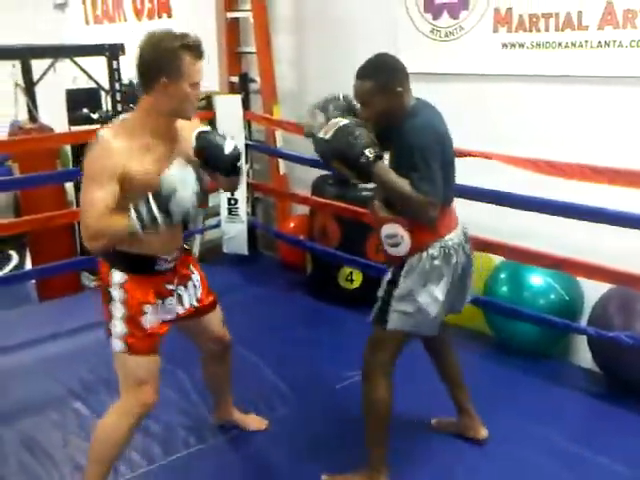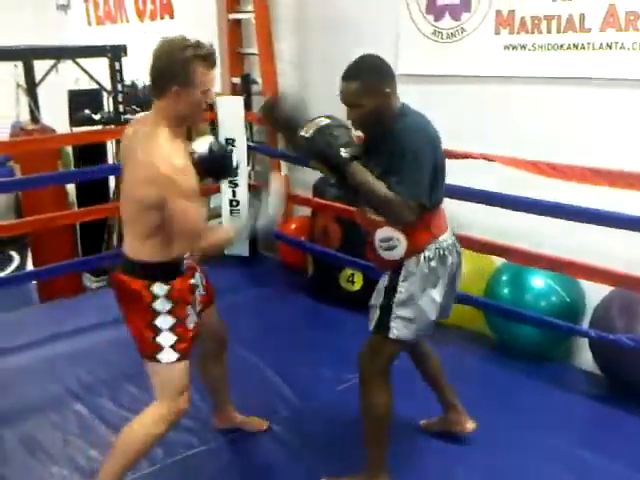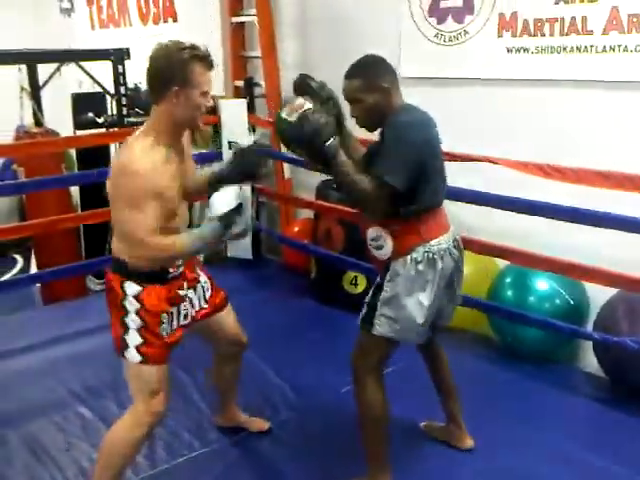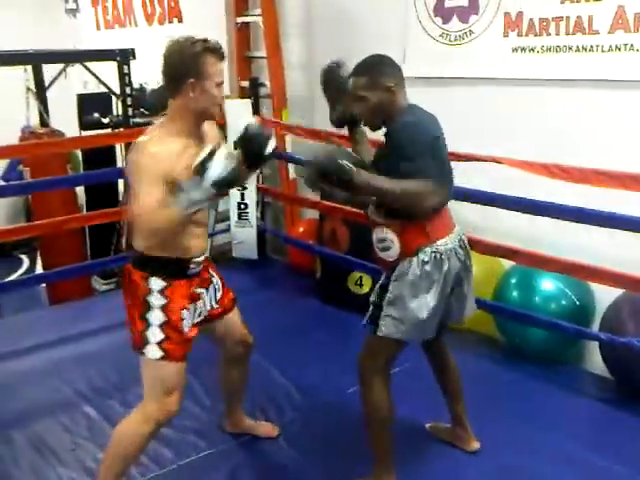
dt=0.2s
person 1, frame 1
left shoulder: (185, 129)
right shoulder: (111, 147)
left elbow: (226, 182)
right elbow: (94, 236)
left wrist: (223, 157)
right wrist: (157, 208)
left hip: (176, 265)
right hip: (131, 278)
left knee: (218, 340)
right knee: (138, 398)
left ankle: (225, 410)
person 1, frame 2
left shoulder: (144, 125)
right shoulder: (168, 163)
right elbow: (202, 243)
left wrist: (206, 162)
right wrist: (255, 221)
left hip: (171, 270)
right hip: (154, 284)
left knee: (216, 337)
right knee: (171, 404)
left ankle: (225, 413)
person 1, frame 3
left shoulder: (178, 135)
right shoulder: (137, 164)
right elbow: (145, 250)
left wrist: (227, 171)
right wrist: (209, 231)
left hip: (181, 274)
right hip: (142, 287)
left knee: (233, 340)
right knee: (151, 407)
left ankle: (228, 412)
person 1, frame 4
left shoulder: (207, 130)
right shoulder: (151, 150)
left elbow: (236, 174)
right elbow: (150, 236)
left wrist: (252, 150)
right wrist: (201, 186)
left hip: (198, 271)
right hip: (159, 282)
left knee: (240, 342)
right knee: (161, 405)
left ankle: (235, 418)
person 2, frame 1
left shoulder: (420, 132)
right shoulder: (414, 114)
left elbow: (425, 209)
right elbow: (380, 135)
left wrist: (368, 162)
right wrist: (354, 134)
left hip: (425, 257)
right hip: (444, 247)
left knee: (377, 361)
right knee: (431, 332)
right ankle: (469, 419)
person 2, frame 2
left shoulder: (413, 134)
right shoulder: (385, 125)
left elbow: (404, 212)
right elbow: (362, 158)
left wrist: (345, 161)
right wrist: (300, 124)
left hip: (418, 261)
right hip: (424, 253)
left knee: (373, 365)
right knee: (406, 335)
right ankle: (455, 414)
person 2, frame 3
left shoulder: (404, 130)
right shoulder: (408, 121)
left elbow: (371, 198)
right elbow: (367, 167)
left wrist: (326, 149)
right wrist: (334, 125)
left hip: (413, 261)
right hip: (436, 249)
left knee: (365, 364)
right knee: (425, 338)
right ankle: (456, 428)
person 2, frame 4
left shoulder: (410, 129)
right shoulder: (403, 129)
left elbow: (425, 197)
right elbow: (382, 169)
left wrist: (348, 174)
right wrist: (351, 125)
left hip: (421, 262)
right hip: (445, 251)
left knee: (373, 367)
right knee: (432, 341)
right ankle: (461, 429)
